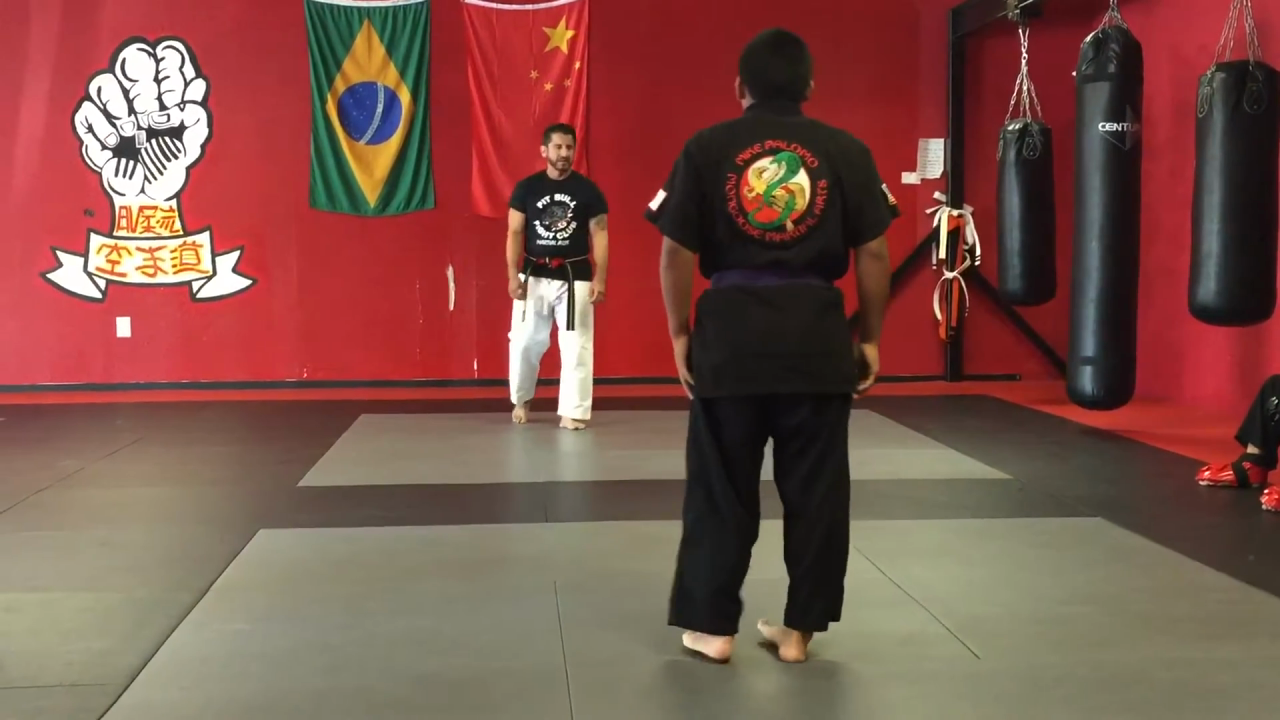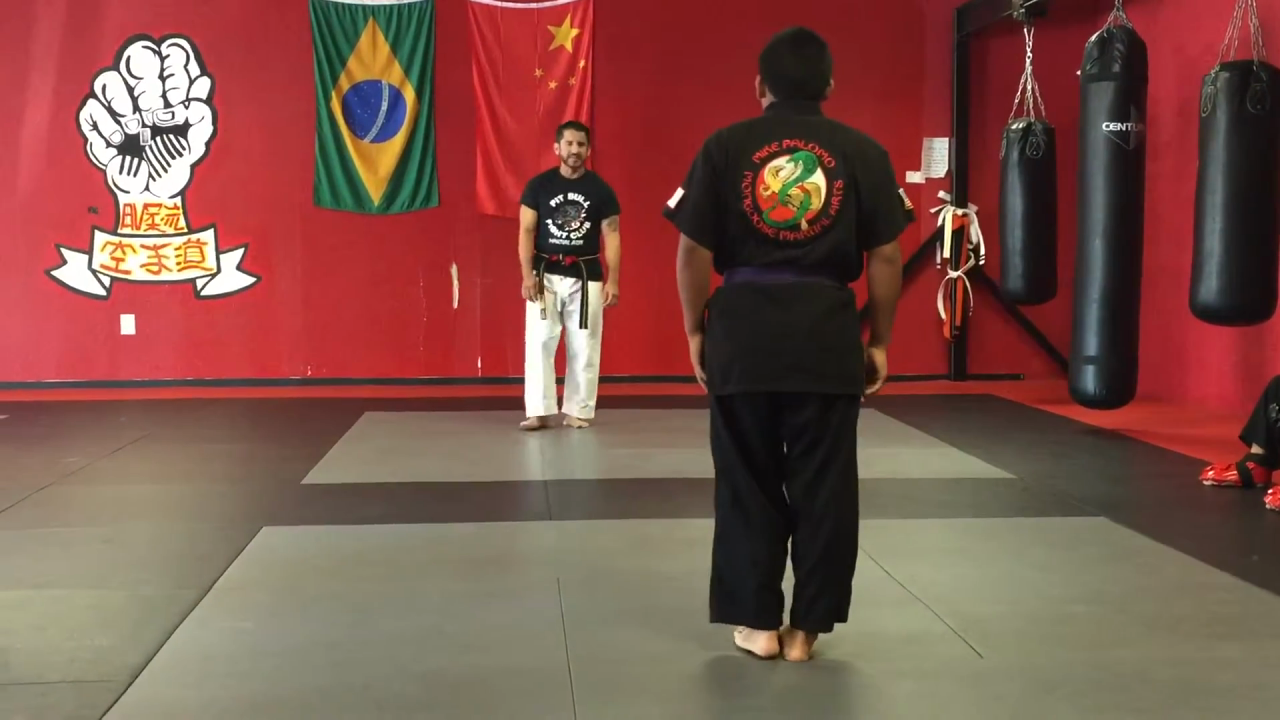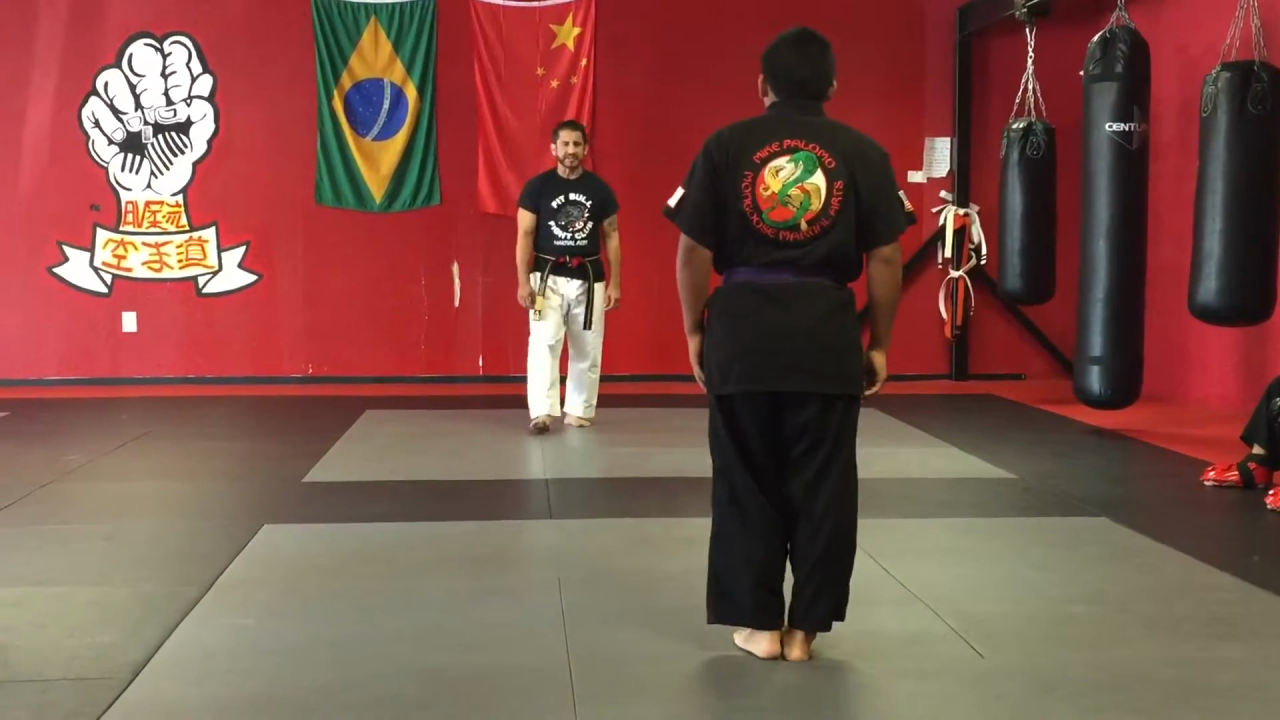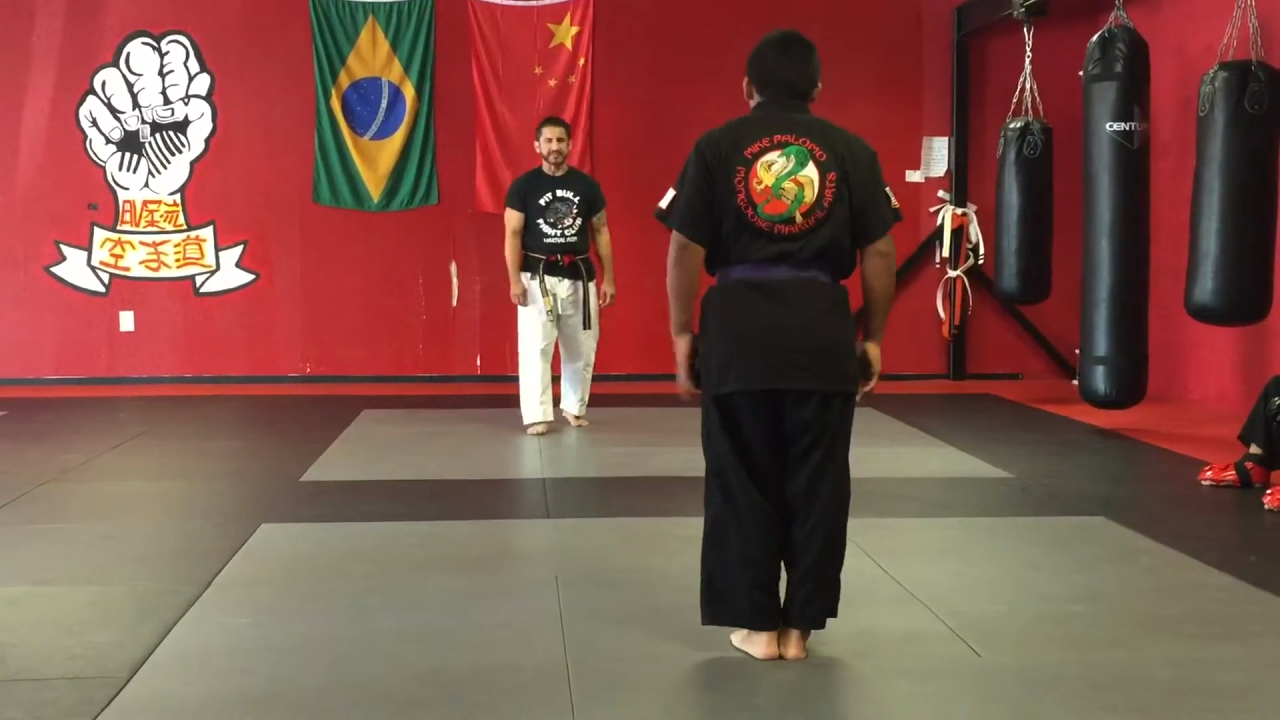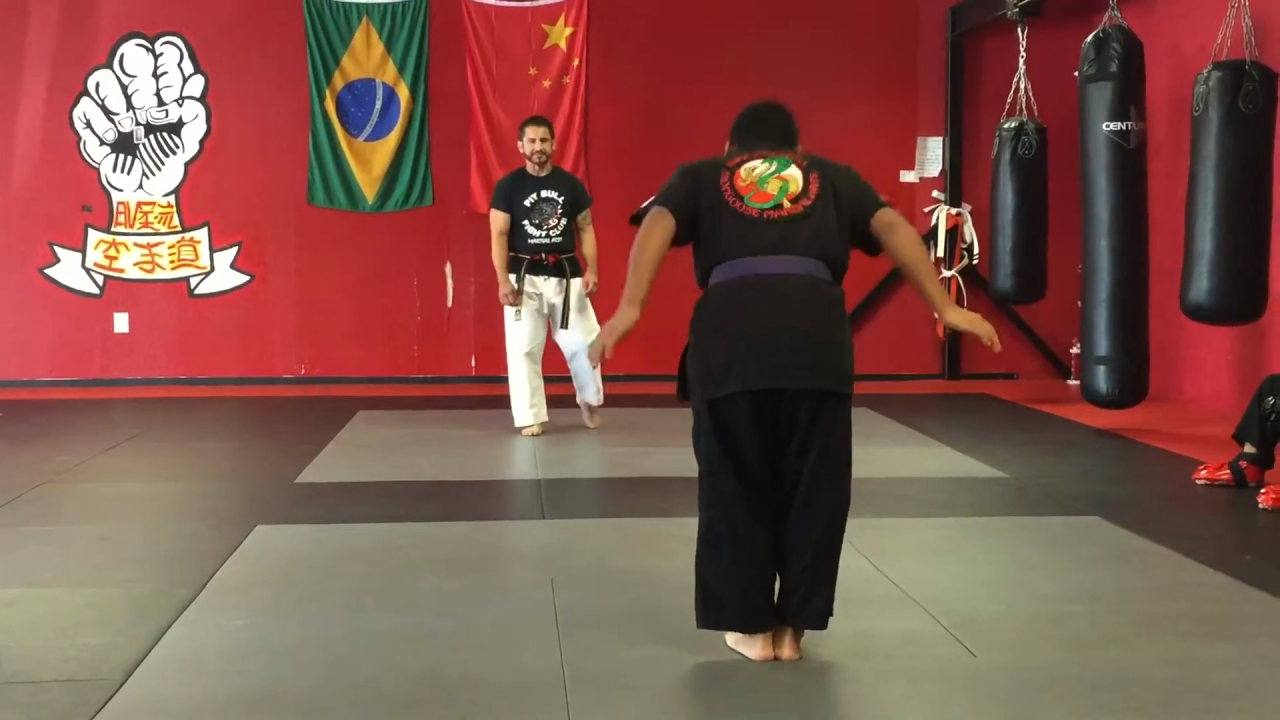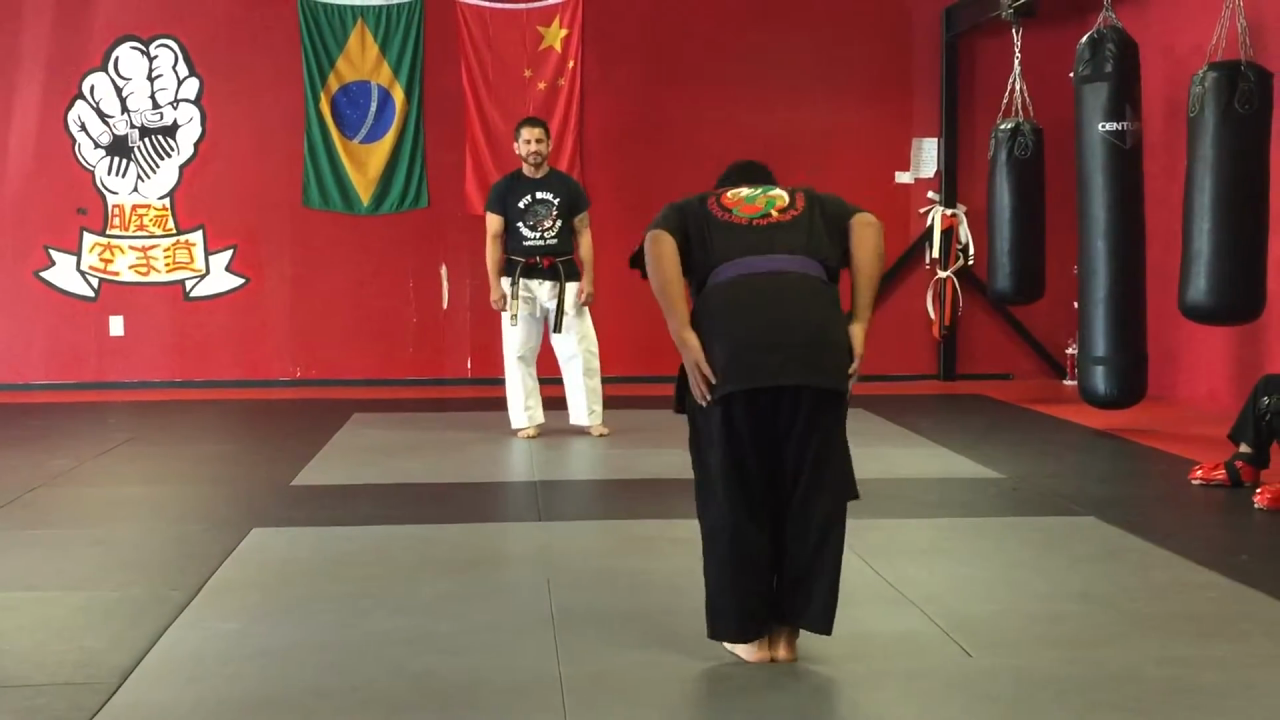
dt=0.3s
person 1, frame 1
left shoulder: (707, 148)
right shoulder: (845, 150)
left elbow: (676, 253)
right elbow: (873, 254)
left wrist: (680, 334)
right wrist: (870, 337)
left hip: (730, 331)
right hip: (816, 333)
left knee: (721, 487)
right knee: (816, 487)
left ankle: (713, 625)
right ankle: (798, 627)
person 1, frame 2
left shoulder: (725, 146)
right shoulder: (862, 152)
left elbow: (693, 251)
right elbow: (886, 257)
left wrist: (695, 331)
right wrist: (880, 342)
left hip: (743, 330)
right hip: (827, 334)
left knee: (747, 484)
right knee: (824, 487)
left ankle: (758, 622)
right ankle: (805, 627)
person 1, frame 3
left shoulder: (726, 145)
right shoulder: (863, 153)
left elbow: (693, 251)
right elbow: (885, 260)
left wrist: (694, 330)
right wrist: (879, 344)
left hip: (742, 332)
right hip: (827, 336)
left knee: (747, 484)
right knee: (824, 487)
left ankle: (759, 623)
right ankle: (804, 626)
person 1, frame 4
left shoulder: (716, 146)
right shoulder: (852, 150)
left elbow: (684, 249)
right elbow: (879, 252)
left wrist: (682, 332)
right wrist: (873, 336)
left hip: (737, 330)
right hip: (821, 332)
left knee: (740, 484)
right knee: (818, 485)
left ankle: (756, 623)
right ankle: (799, 626)
person 1, frame 5
left shoulder: (701, 175)
right shoulder: (831, 175)
left elbow: (659, 223)
right elbow: (891, 223)
left wrist: (629, 306)
right wrist: (942, 303)
left hip: (735, 327)
right hip: (816, 325)
left knee: (735, 485)
right knee: (817, 484)
left ankle: (752, 626)
right ankle: (793, 626)
person 1, frame 6
left shoulder: (688, 210)
right shoulder: (817, 202)
left elbow: (656, 244)
right elbow: (868, 226)
left wrist: (682, 334)
right wrist: (859, 322)
left hip: (729, 327)
right hip: (813, 326)
left knee: (732, 486)
right knee: (813, 485)
left ankle: (747, 630)
right ankle: (787, 627)
person 2, frame 1
left shoulder: (588, 190)
right shoulder: (526, 188)
left elbow: (600, 234)
right elbow: (514, 233)
left wrist: (599, 277)
right wrist: (513, 275)
left hip: (574, 276)
right hip: (533, 275)
left knee: (576, 346)
right knee: (524, 343)
left ankle: (573, 412)
right ankle: (521, 400)
person 2, frame 2
left shoulder: (601, 190)
right shoulder: (539, 185)
left elbow: (611, 236)
right elbow: (526, 230)
left wrist: (613, 280)
right wrist: (527, 274)
left hip: (585, 276)
right hip: (545, 273)
left knee: (584, 347)
right knee: (540, 341)
left ankle: (578, 411)
right ankle: (539, 410)
person 2, frame 3
left shoulder: (600, 189)
right shoulder: (537, 187)
left elbow: (611, 237)
right elbow: (525, 235)
left wrist: (614, 282)
right wrist: (523, 280)
left hip: (589, 277)
right hip: (548, 276)
left knee: (587, 349)
right knee: (544, 343)
left ankle: (578, 410)
right ankle: (543, 412)
person 2, frame 4
left shoulder: (587, 185)
right shoulder: (523, 185)
left elbow: (601, 232)
right elbow: (512, 234)
left wrist: (608, 278)
right wrist: (515, 280)
left hip: (579, 275)
right hip: (537, 275)
left knee: (581, 349)
right knee: (535, 346)
left ankle: (574, 408)
right ankle: (537, 416)
person 2, frame 5
left shoulder: (571, 184)
right shoulder: (508, 186)
left elbow: (585, 229)
right elbow: (499, 235)
left wrist: (591, 269)
right wrist: (504, 279)
left hip: (567, 274)
right hip: (525, 276)
left knee: (584, 341)
right knee: (524, 349)
left ankle: (590, 401)
right ankle: (531, 417)
person 2, frame 6
left shoulder: (568, 186)
right shoulder: (503, 188)
left elbow: (583, 233)
right elbow: (494, 238)
left wrist: (588, 278)
right wrist: (495, 284)
left hip: (563, 277)
right hip: (520, 279)
left knee: (580, 350)
right knee: (519, 353)
left ankle: (590, 418)
right ankle: (527, 420)
